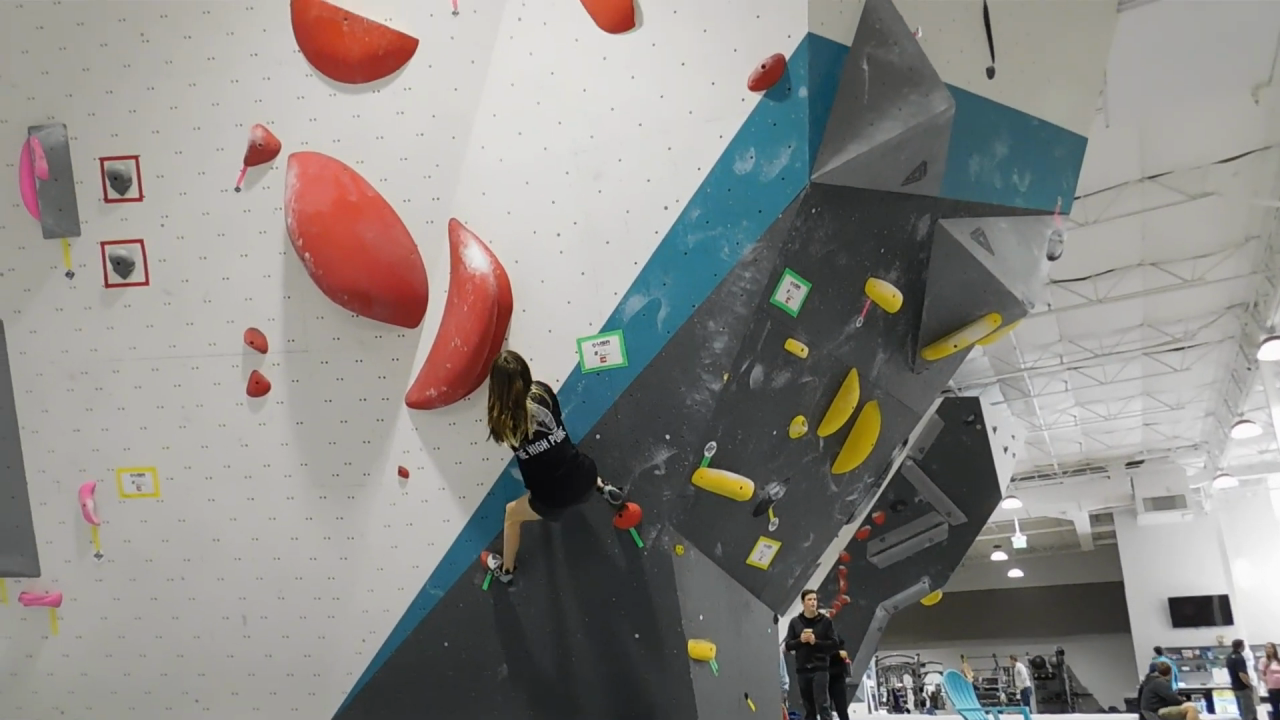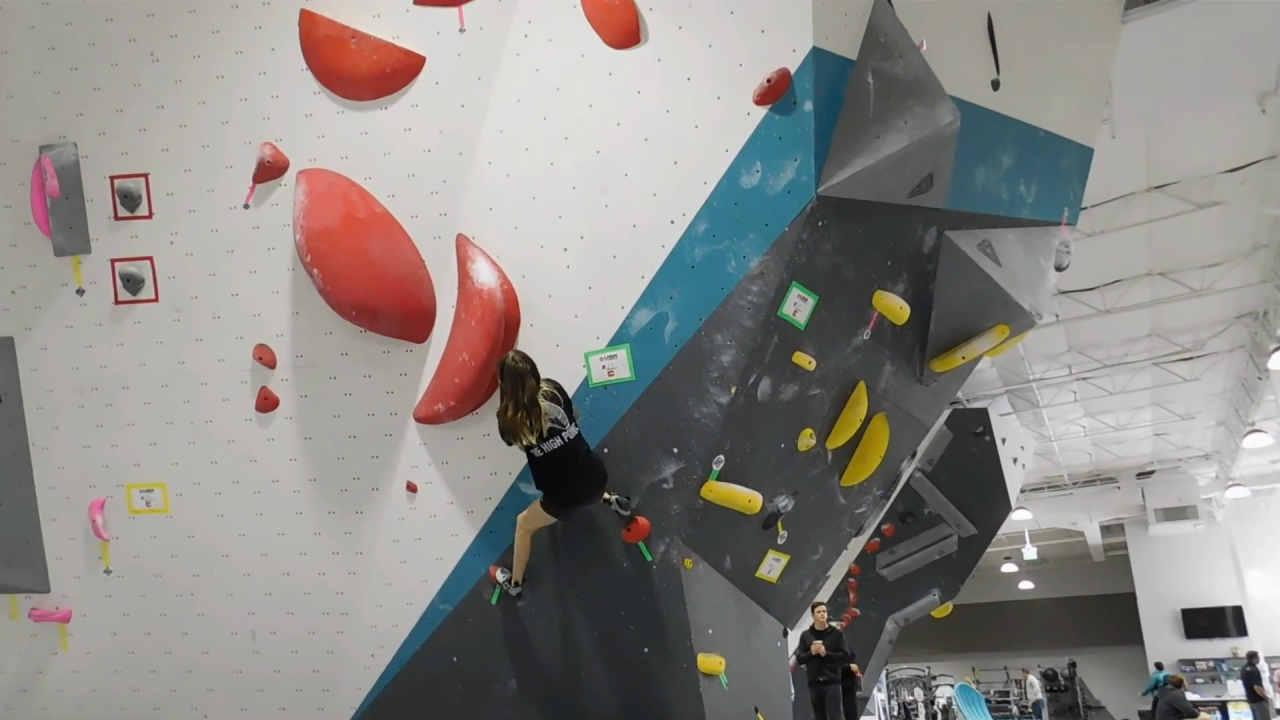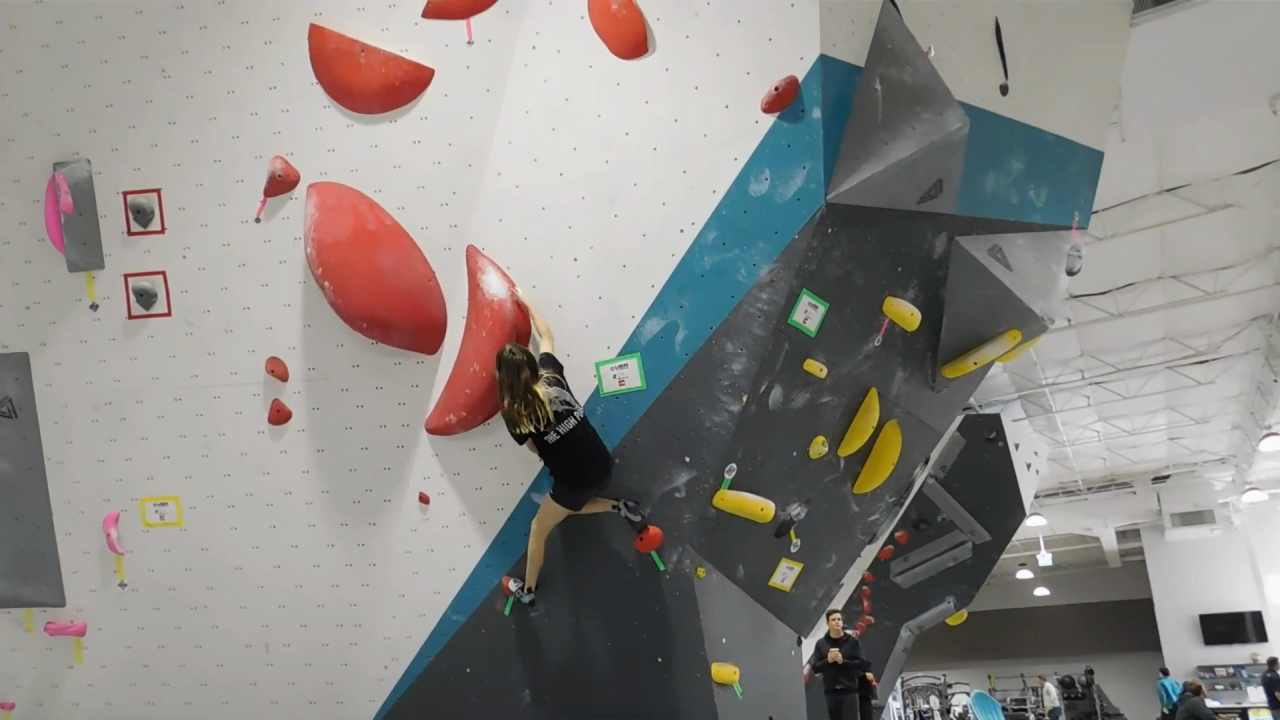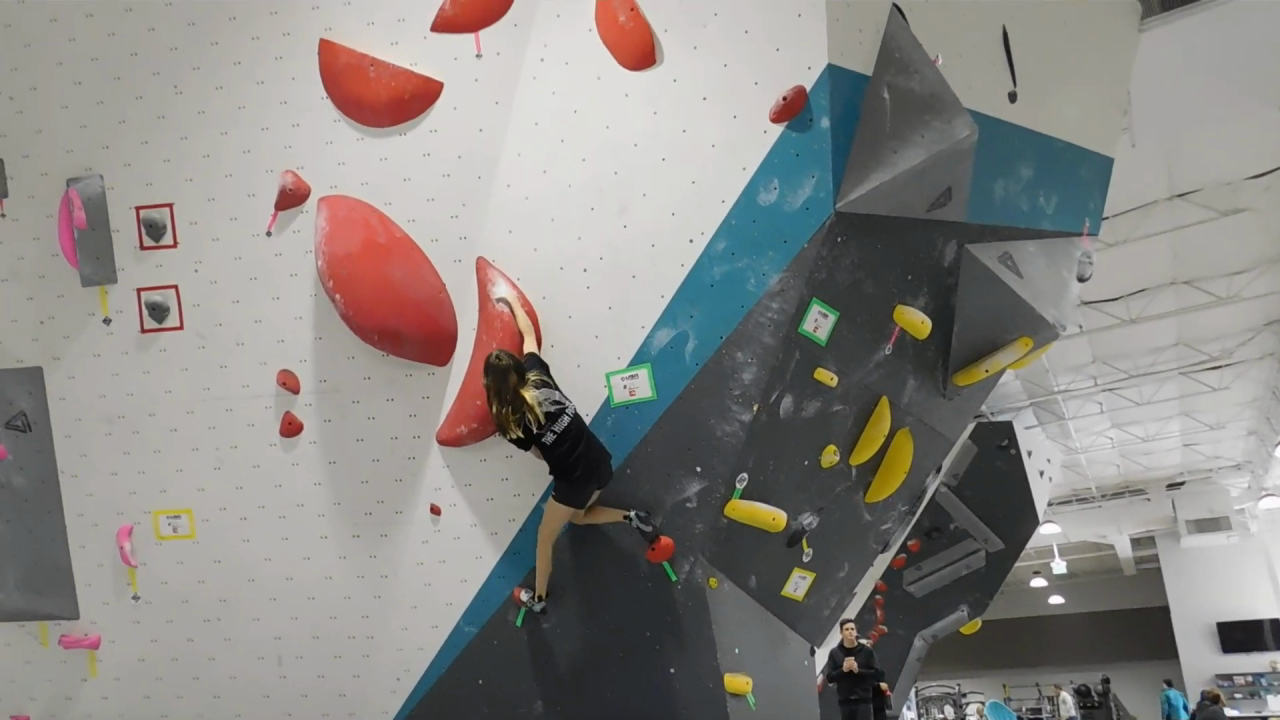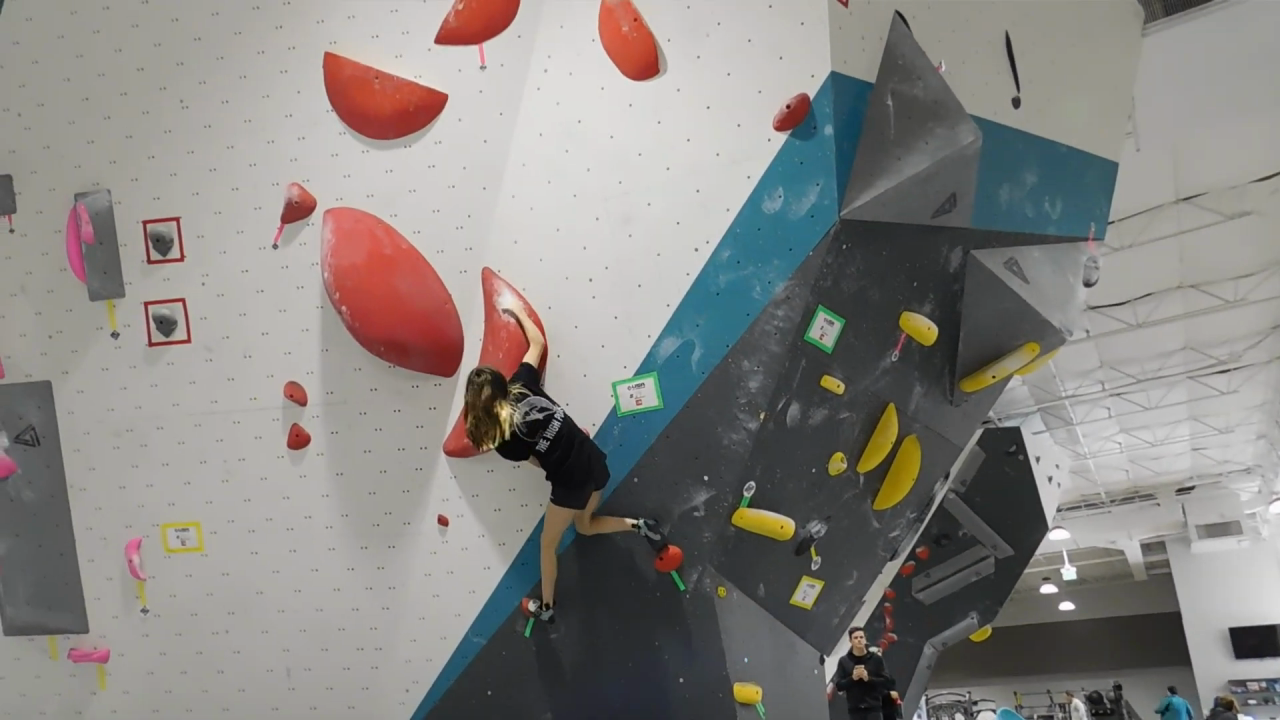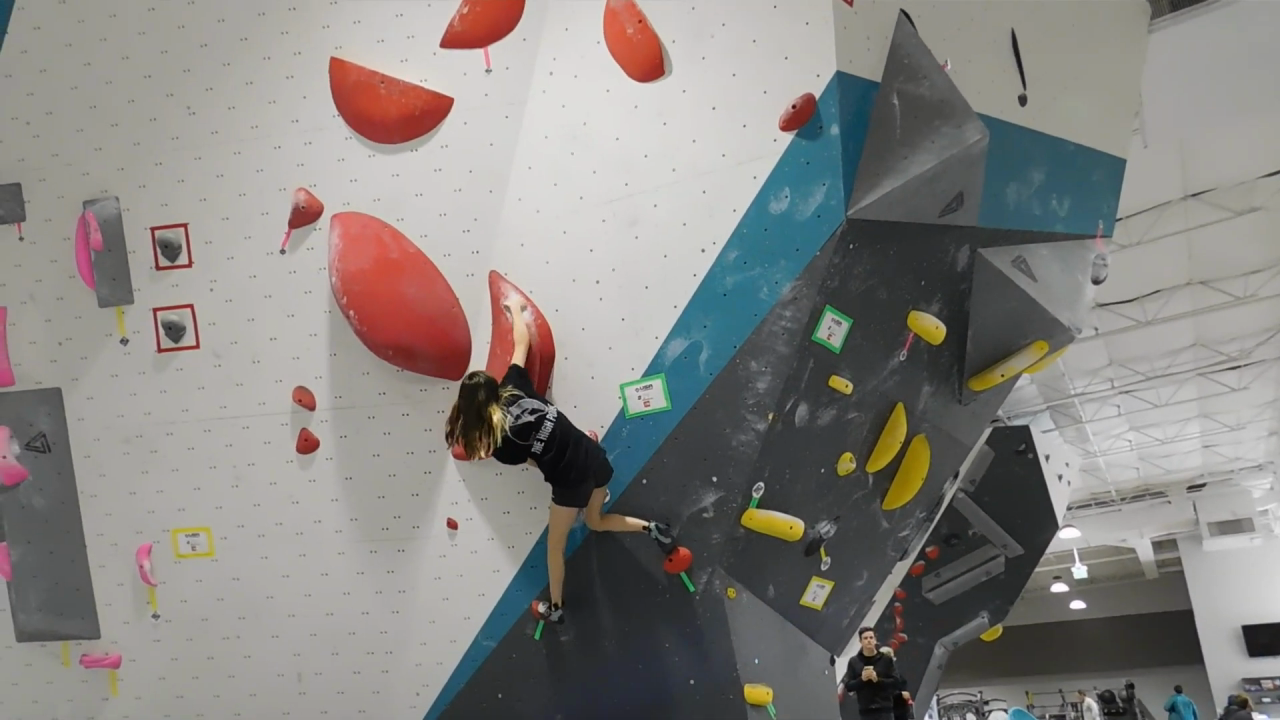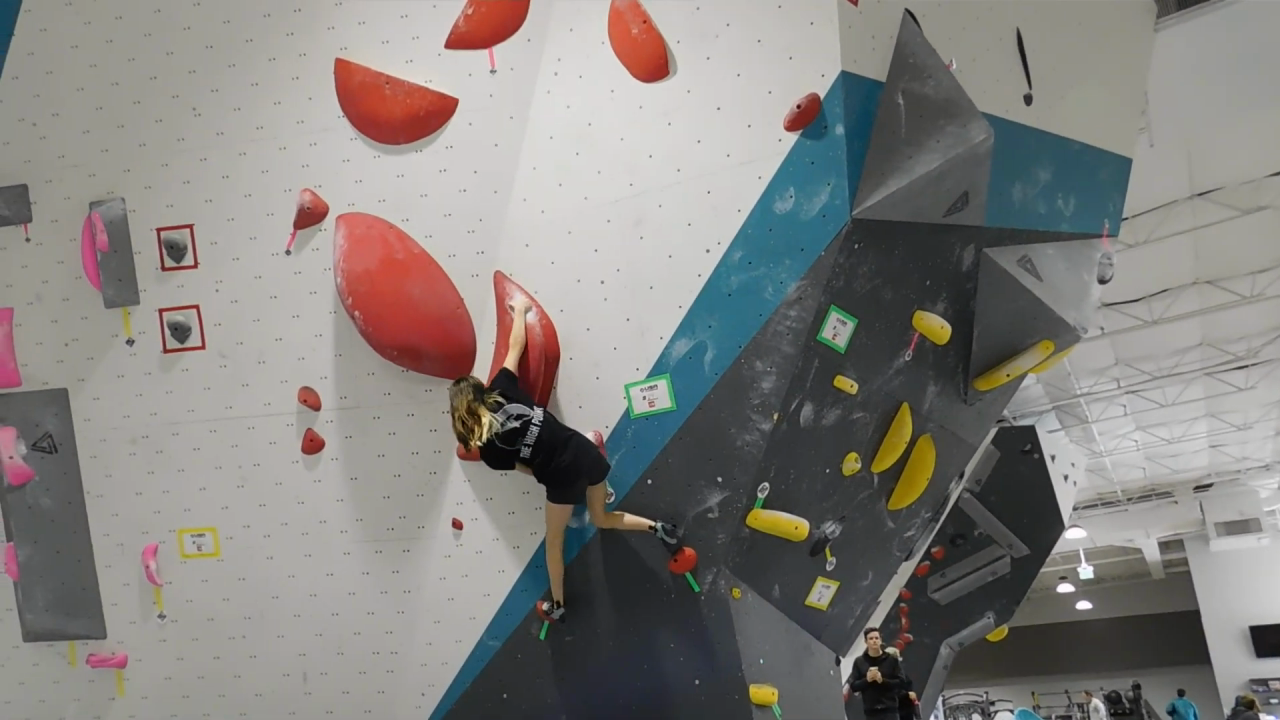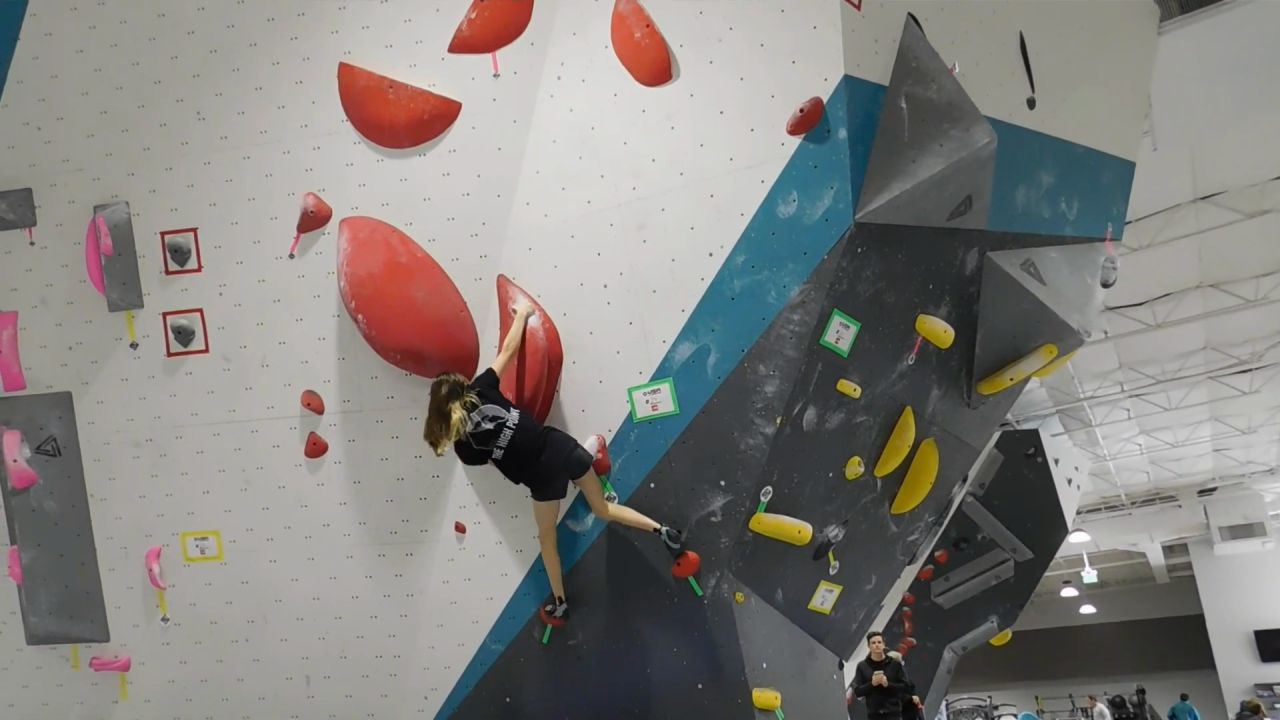
dt=0.3s
person 1, frame 1
left shoulder: (499, 418)
right shoulder: (542, 392)
left hip: (552, 499)
right hip: (584, 476)
left knee: (512, 514)
left ankle: (505, 569)
right ankle: (604, 488)
person 1, frame 2
left shoulder: (508, 419)
right shoulder: (552, 389)
left hip: (564, 496)
right hip: (595, 476)
left knee: (523, 525)
left ankle: (514, 582)
right ankle: (611, 500)
person 1, frame 3
left shoulder: (514, 413)
right shoulder: (550, 372)
left elbow: (535, 449)
right elbow: (547, 335)
right wrist: (526, 305)
left hip: (574, 481)
right hip: (602, 464)
left knee: (538, 529)
right knee: (572, 505)
left ankle: (527, 589)
right ankle: (621, 507)
person 1, frame 4
left shoulder: (509, 419)
right shoulder: (538, 374)
left elbow: (538, 453)
right elbow: (529, 334)
right wrist: (513, 303)
left hip: (573, 479)
right hip: (600, 462)
left knee: (545, 538)
right knee: (579, 516)
left ankle: (538, 598)
right ankle: (632, 518)
person 1, frame 5
left shoulder: (500, 437)
right shoulder: (524, 385)
left elbow: (537, 462)
right elbow: (538, 342)
right wrist: (520, 313)
left hip: (571, 483)
right hip: (596, 462)
left knee: (548, 545)
right knee: (585, 526)
left ankle: (546, 607)
right ankle: (640, 526)
person 1, frame 6
left shoulder: (497, 441)
right shoulder: (516, 387)
left elbow: (533, 462)
right elbow: (522, 343)
right wrist: (516, 309)
left hip: (570, 482)
right hip: (595, 458)
left knee: (555, 546)
right knee: (595, 522)
left ankle: (554, 607)
right ankle: (651, 528)
person 1, frame 7
left shoulder: (487, 447)
right shoulder: (501, 391)
left elbow: (523, 467)
right elbow: (515, 347)
right wrist: (520, 310)
left hip: (562, 478)
right hip: (585, 452)
left knee: (553, 541)
right knee: (602, 518)
left ankle: (556, 606)
right ankle: (657, 527)
person 1, frame 8
left shoulder: (462, 443)
right shoulder: (481, 390)
left elbow: (495, 448)
right elbow: (508, 349)
right wrist: (522, 315)
left hip: (542, 476)
right hip: (563, 448)
left knee: (547, 539)
right knee: (603, 508)
left ankle: (559, 603)
right ankle: (661, 530)
